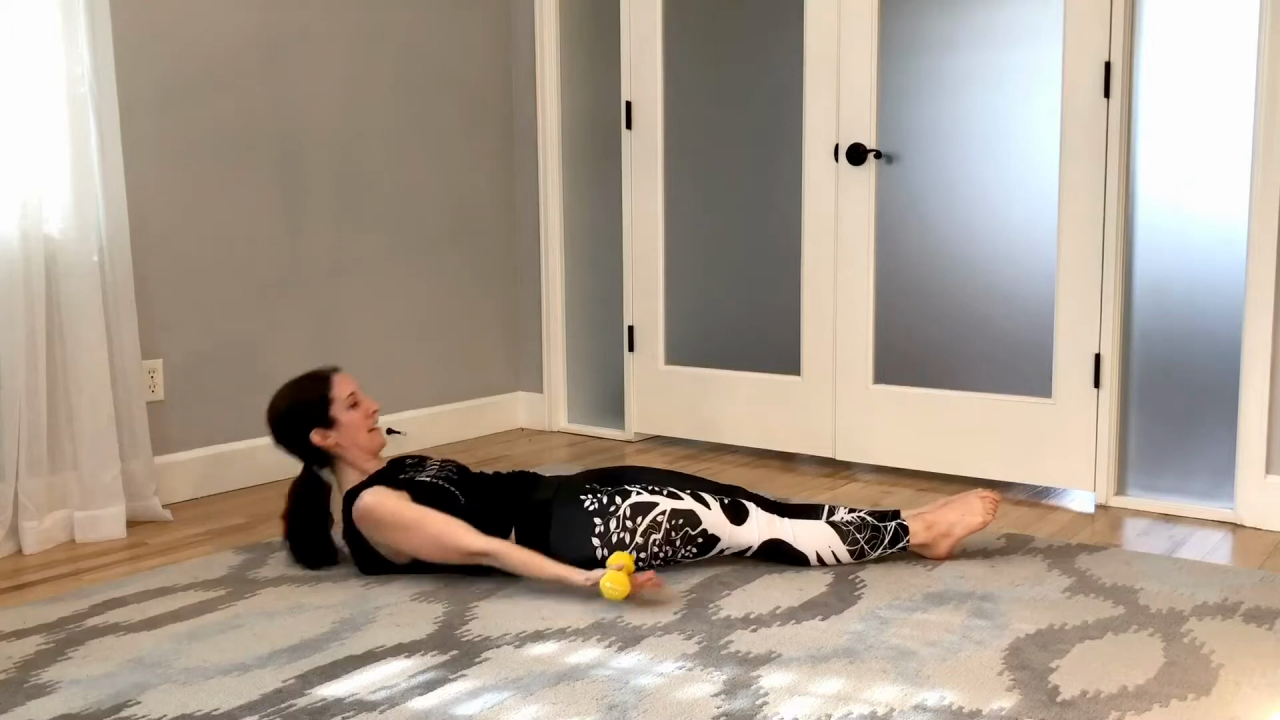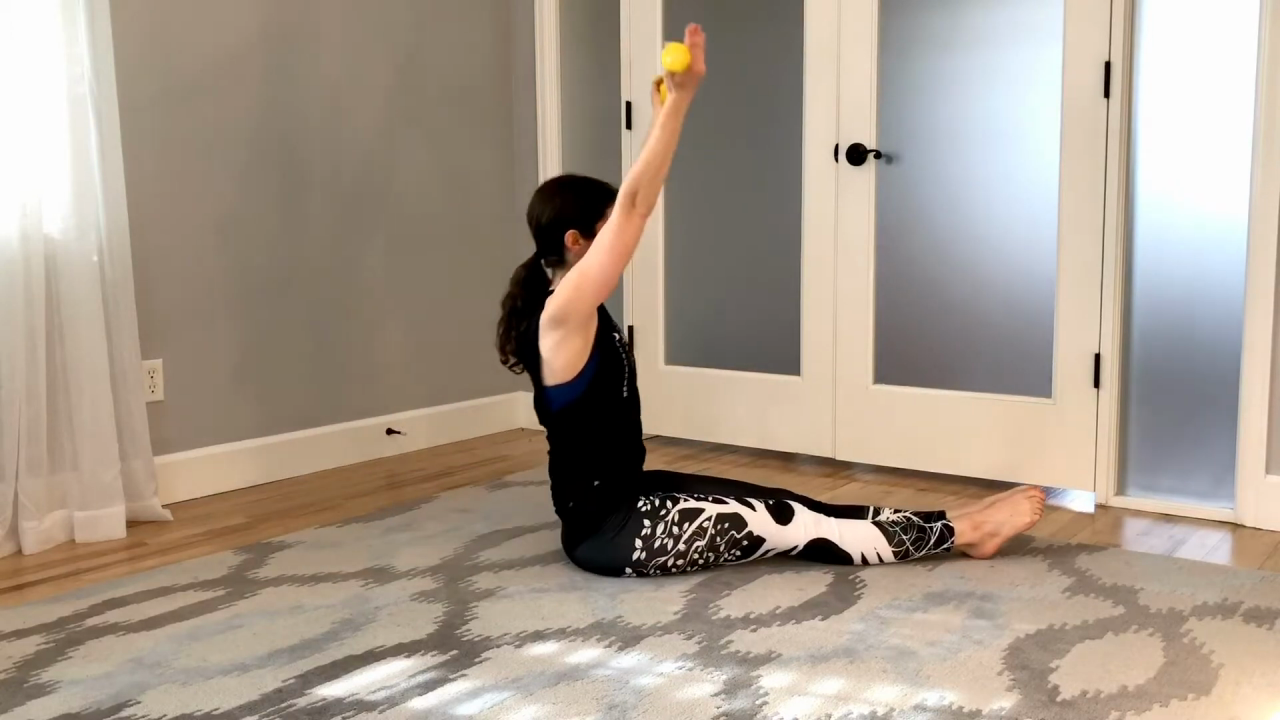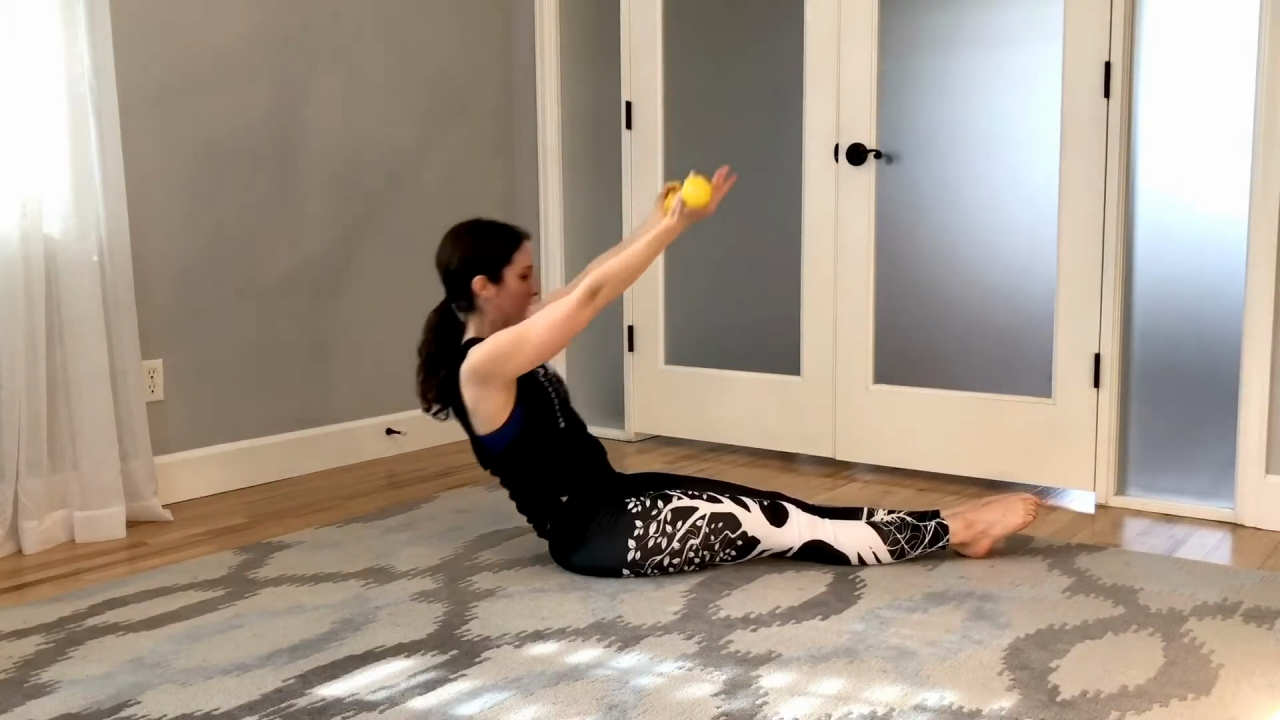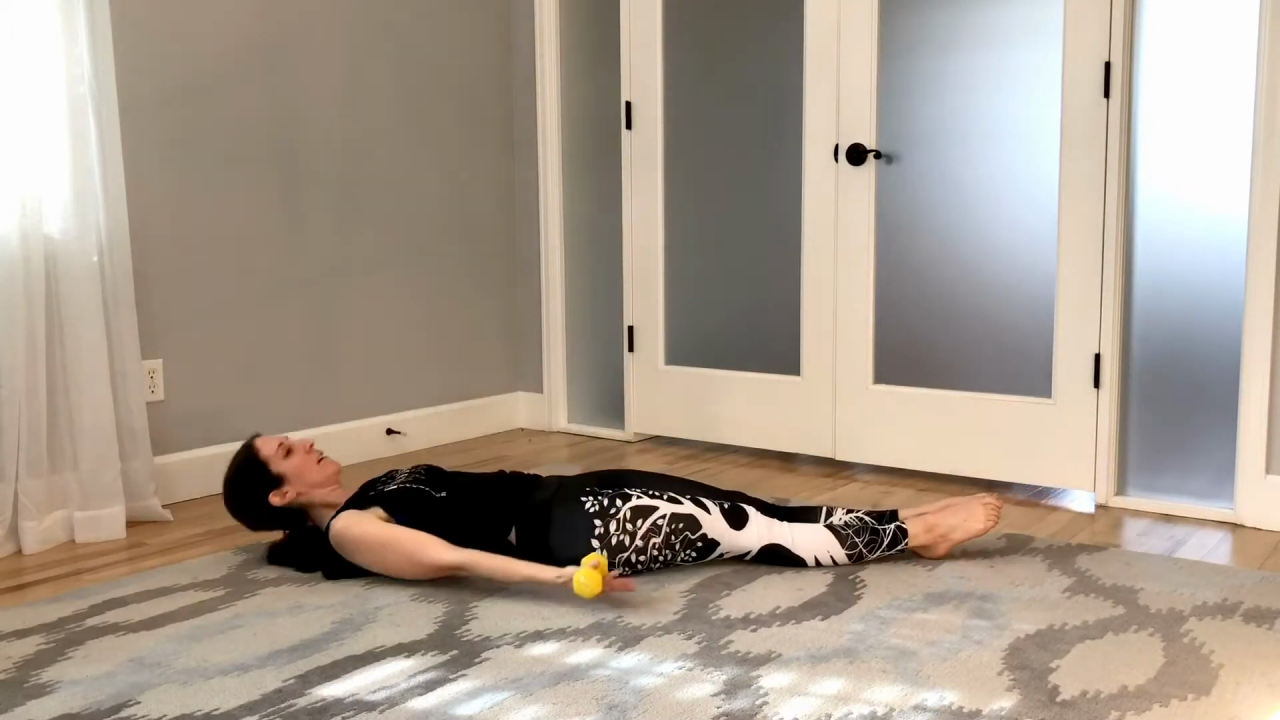
dt=1s
person 1, frame 1
left shoulder: (391, 473)
right shoulder: (369, 507)
right elbow: (480, 547)
right wrist: (584, 578)
left hip: (562, 504)
right hip: (563, 531)
left knee: (730, 506)
right knee: (741, 528)
left ankle: (896, 526)
right ankle: (909, 528)
person 1, frame 2
left shoulder: (576, 310)
right shoulder: (564, 311)
left elbow: (625, 209)
right elbow: (631, 208)
left wrist: (669, 104)
right wrist: (679, 101)
left hip: (625, 503)
right hip: (606, 529)
left knee: (788, 510)
right knee: (787, 526)
left ankle: (950, 523)
right ankle: (958, 533)
person 1, frame 3
left shoulder: (500, 341)
right shoulder: (484, 363)
left elbow: (585, 286)
right elbow: (589, 296)
left wrist: (659, 223)
right wrist: (678, 221)
left hip: (610, 501)
right hip: (594, 533)
left knee: (769, 509)
right knee: (771, 524)
left ankle: (949, 524)
right ankle: (951, 531)
person 1, frame 4
left shoulder: (371, 497)
right shoulder: (347, 531)
right elbow: (451, 557)
right wrist: (559, 575)
left hip: (557, 497)
right hip: (560, 527)
left knee: (740, 507)
right knee: (738, 529)
left ankle: (902, 521)
right ankle: (914, 534)
